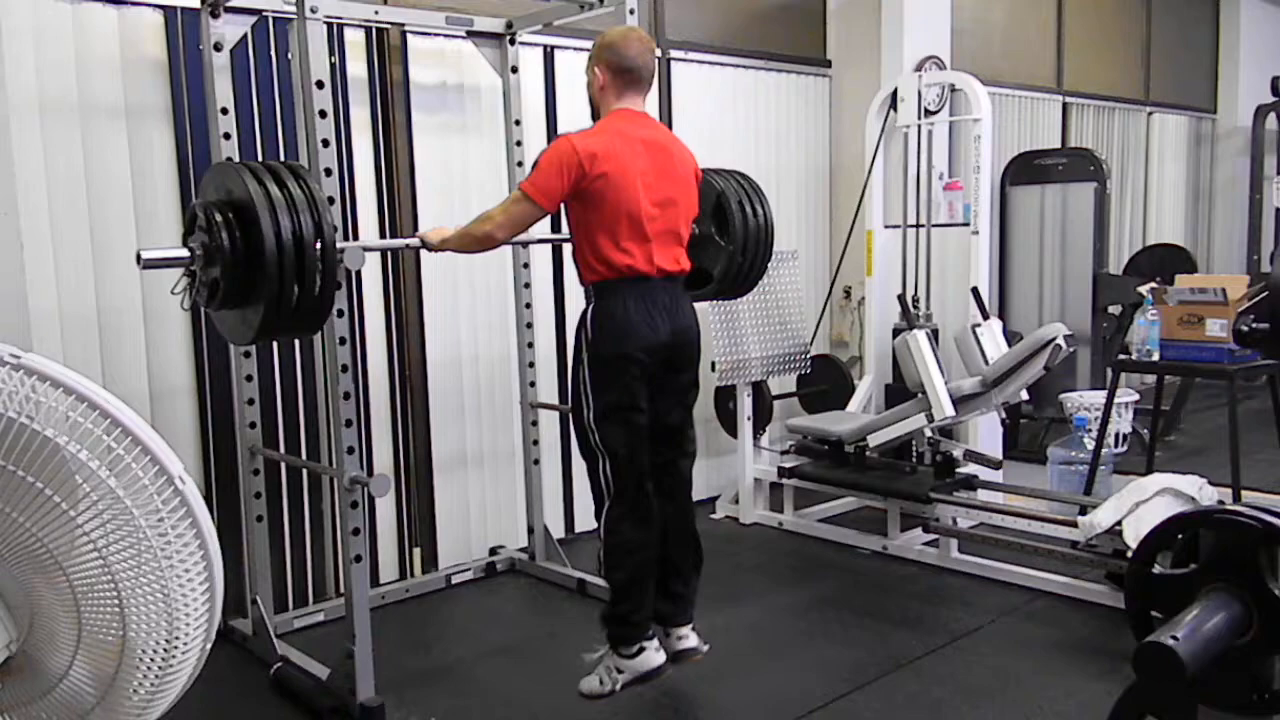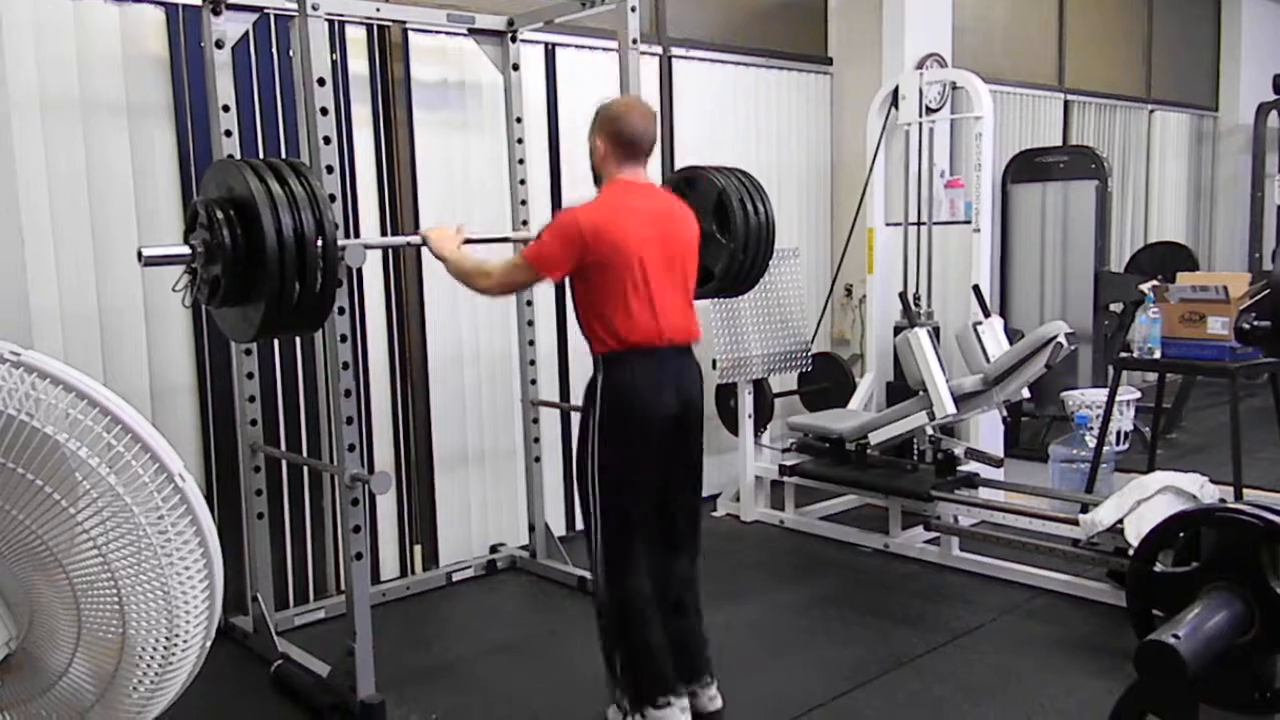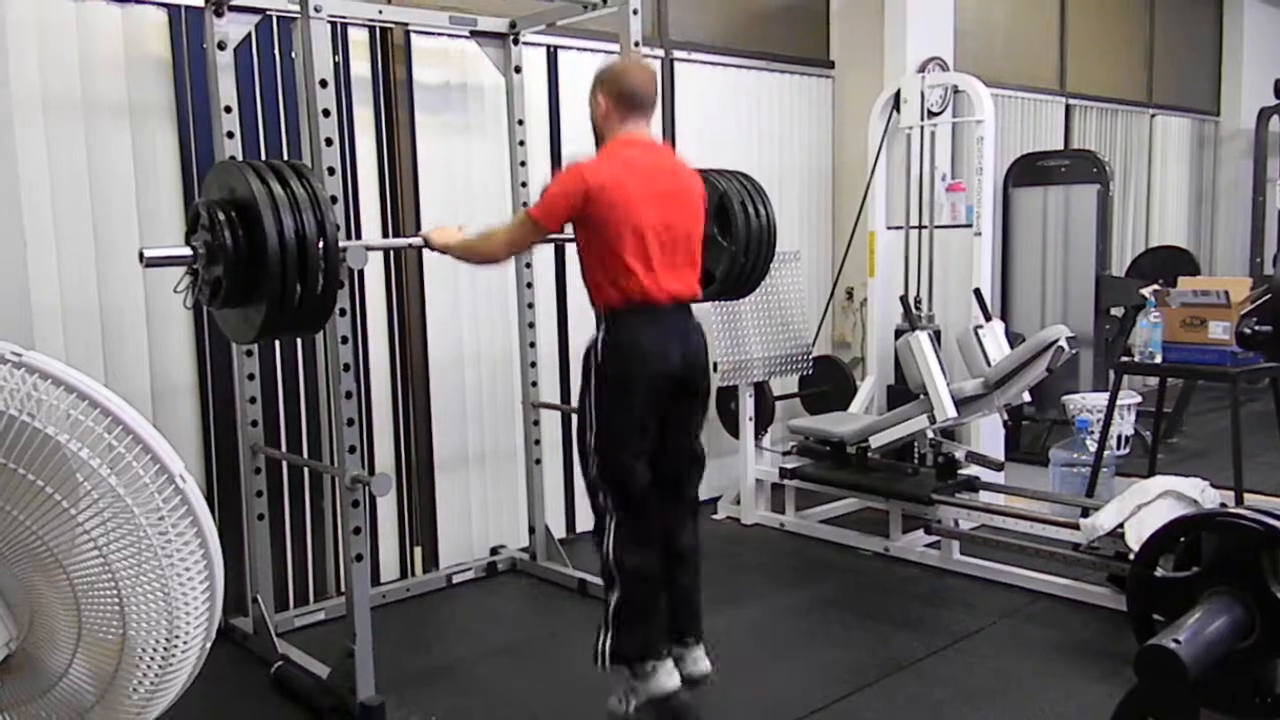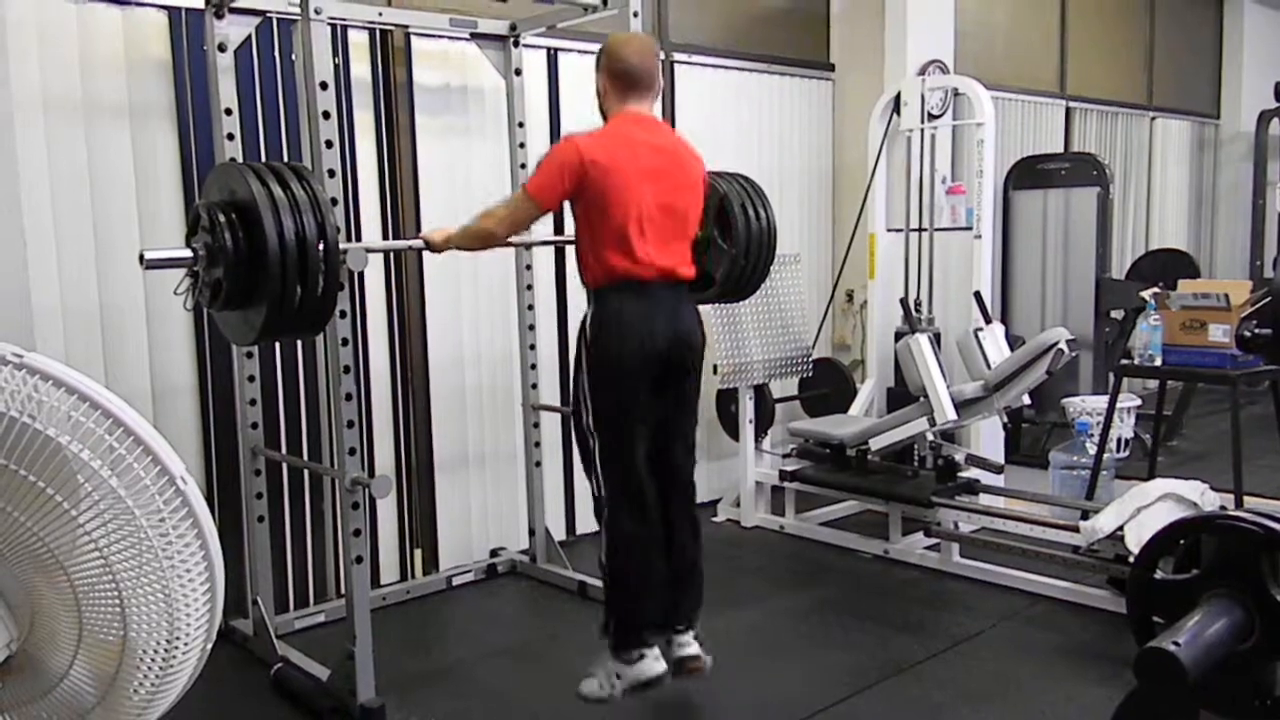
dt=0.3s
person 1, frame 1
left shoulder: (580, 150)
right shoulder: (680, 154)
left elbow: (502, 227)
left wrist: (446, 240)
left hip: (618, 319)
right hip: (677, 314)
left knee: (622, 484)
right knee: (670, 475)
left ankle: (632, 642)
right ankle: (676, 621)
person 1, frame 2
left shoulder: (586, 221)
right shoulder: (683, 217)
left elbow: (502, 281)
left wrist: (450, 254)
left hip: (628, 387)
right hip: (684, 380)
left knee: (621, 550)
right knee: (673, 542)
person 1, frame 3
left shoulder: (589, 176)
right shoulder: (689, 179)
left elbow: (504, 244)
left wrist: (449, 243)
left hip: (629, 346)
right hip: (687, 342)
left knee: (624, 505)
right knee: (673, 505)
left ankle: (647, 662)
right ankle: (684, 642)
person 1, frame 4
left shoulder: (583, 151)
right shoulder: (690, 158)
left elbow: (503, 224)
left wrist: (447, 239)
left hip: (622, 323)
right hip: (681, 317)
left knee: (623, 490)
right knee: (673, 481)
left ankle: (634, 647)
right ankle: (679, 628)
